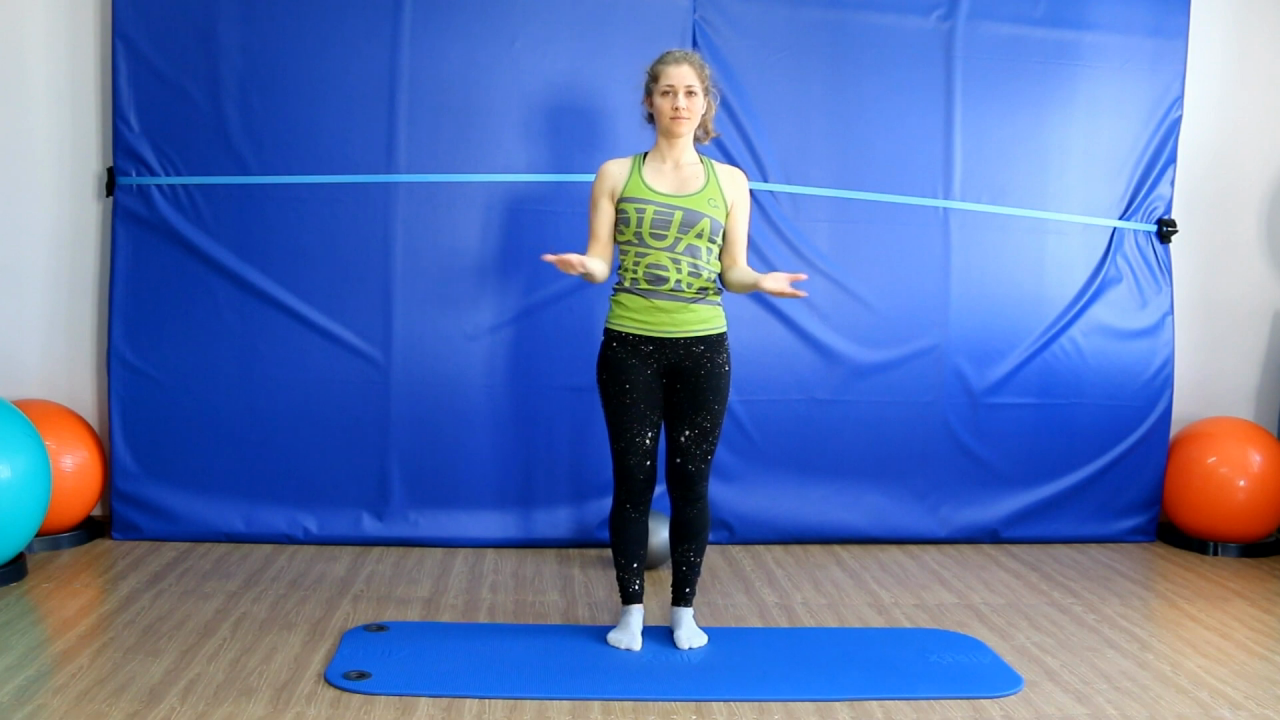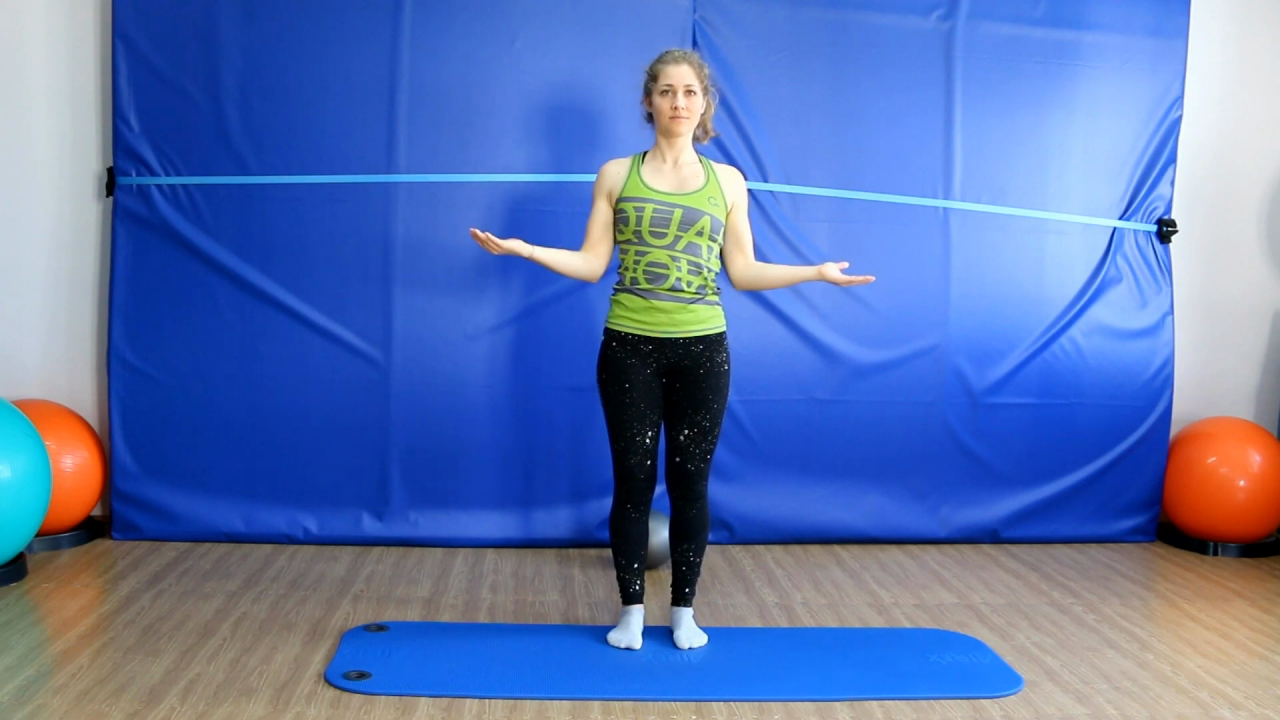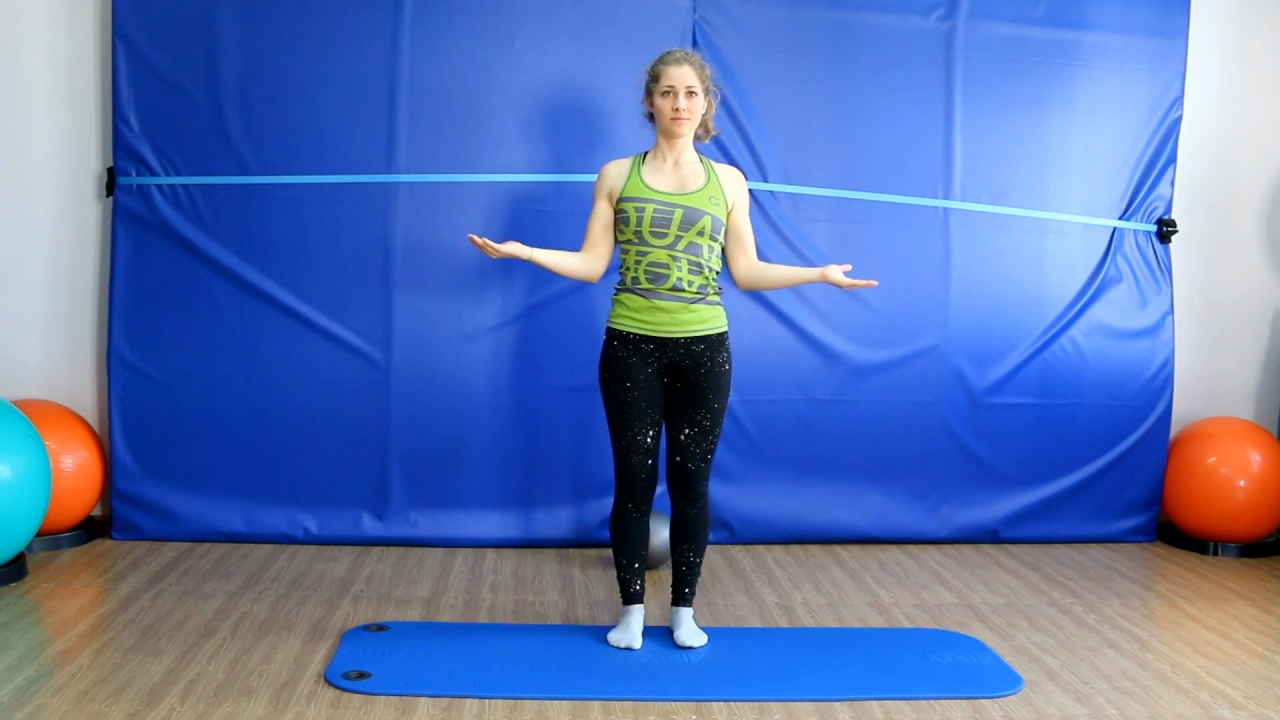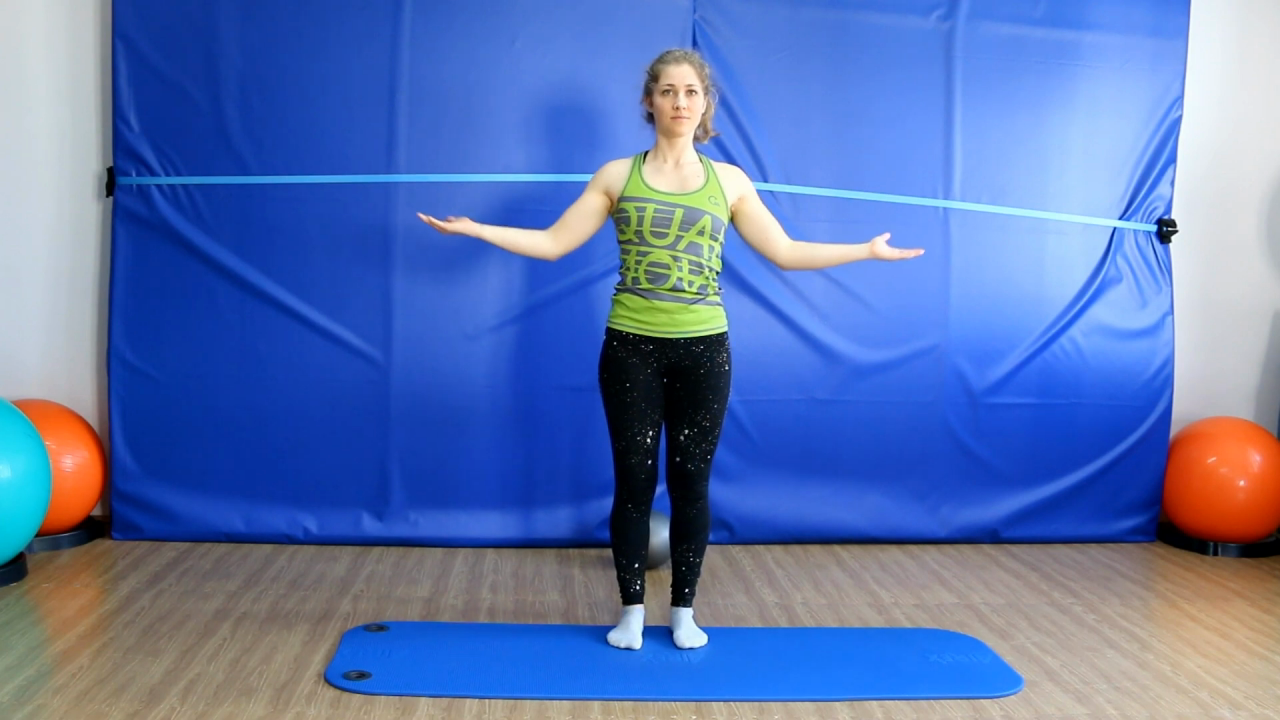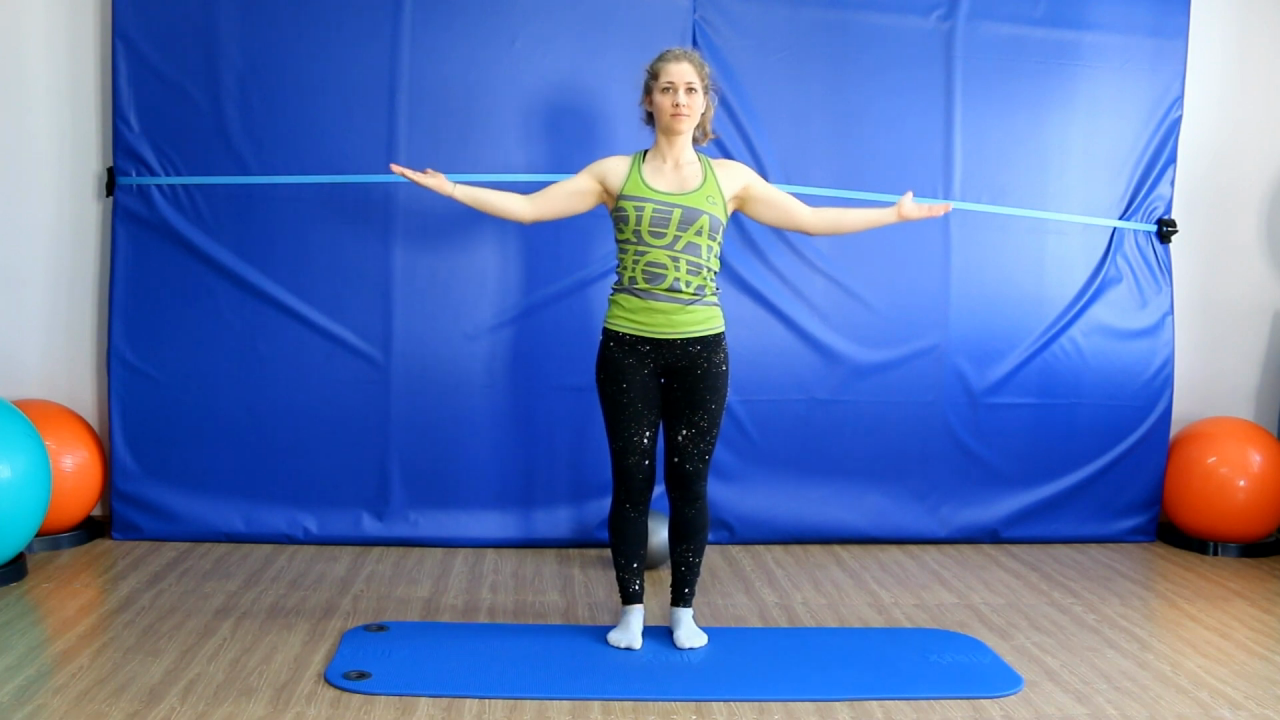
dt=0.5s
person 1, frame 1
left shoulder: (730, 181)
right shoulder: (616, 174)
left elbow: (732, 270)
right elbow: (600, 263)
left wrist: (764, 281)
right wrist: (583, 264)
left hip: (703, 348)
right hip: (630, 347)
left knee: (690, 482)
right knee: (633, 480)
left ankle: (684, 611)
right ankle: (630, 609)
person 1, frame 2
left shoulder: (728, 181)
right shoulder: (616, 174)
left elbow: (742, 272)
right elbow: (591, 264)
left wrist: (817, 272)
right wrist: (524, 249)
left hip: (702, 349)
right hip: (630, 347)
left knee: (691, 482)
right knee: (633, 480)
left ankle: (683, 610)
right ankle: (631, 609)
person 1, frame 3
left shoulder: (729, 181)
right shoulder: (617, 175)
left elbow: (746, 272)
right elbow: (591, 264)
left wrist: (821, 274)
right wrist: (522, 251)
left hip: (704, 348)
right hip: (632, 347)
left knee: (691, 482)
right knee: (634, 480)
left ankle: (684, 610)
right ankle: (631, 609)
person 1, frame 4
left shoulder: (730, 181)
right shoulder: (617, 175)
left elbow: (785, 252)
right elbow: (553, 243)
left wrist: (866, 250)
right wrist: (477, 230)
left hip: (704, 349)
right hip: (631, 347)
left knee: (691, 482)
right knee: (634, 481)
left ankle: (684, 610)
right ankle: (632, 609)
person 1, frame 5
left shoulder: (730, 177)
right shoulder: (615, 171)
left elbow: (812, 219)
right elbow: (527, 207)
left wrist: (894, 214)
right wrist: (451, 188)
left hip: (701, 348)
right hip: (628, 348)
left knee: (690, 482)
right knee: (631, 481)
left ankle: (683, 610)
right ankle: (631, 609)
